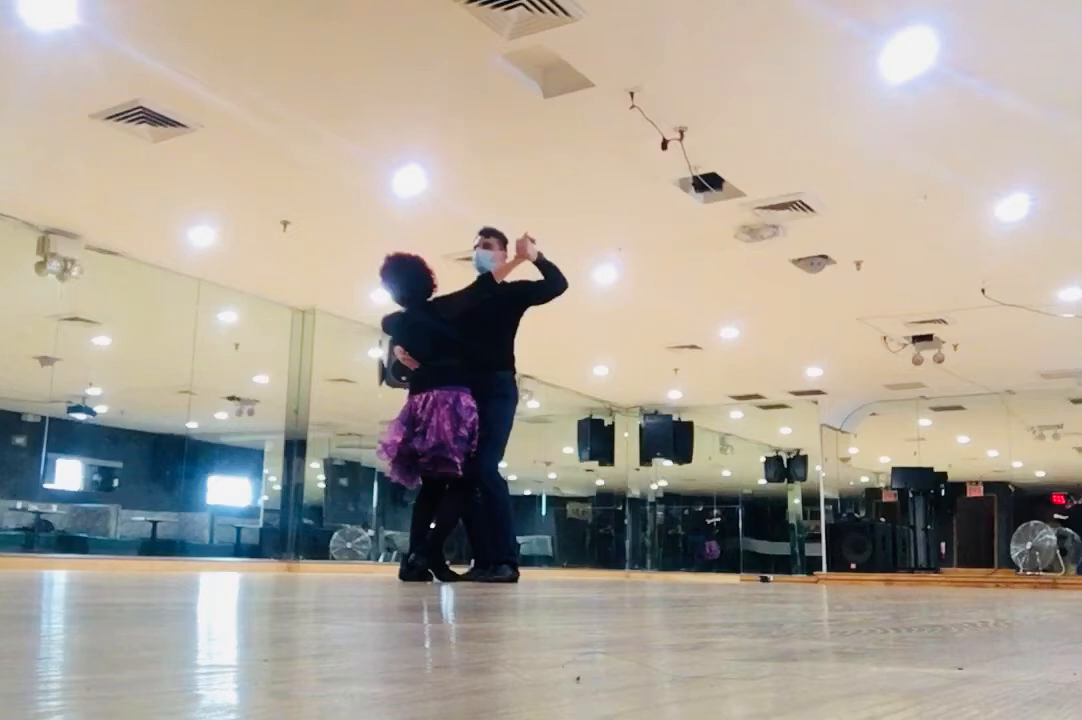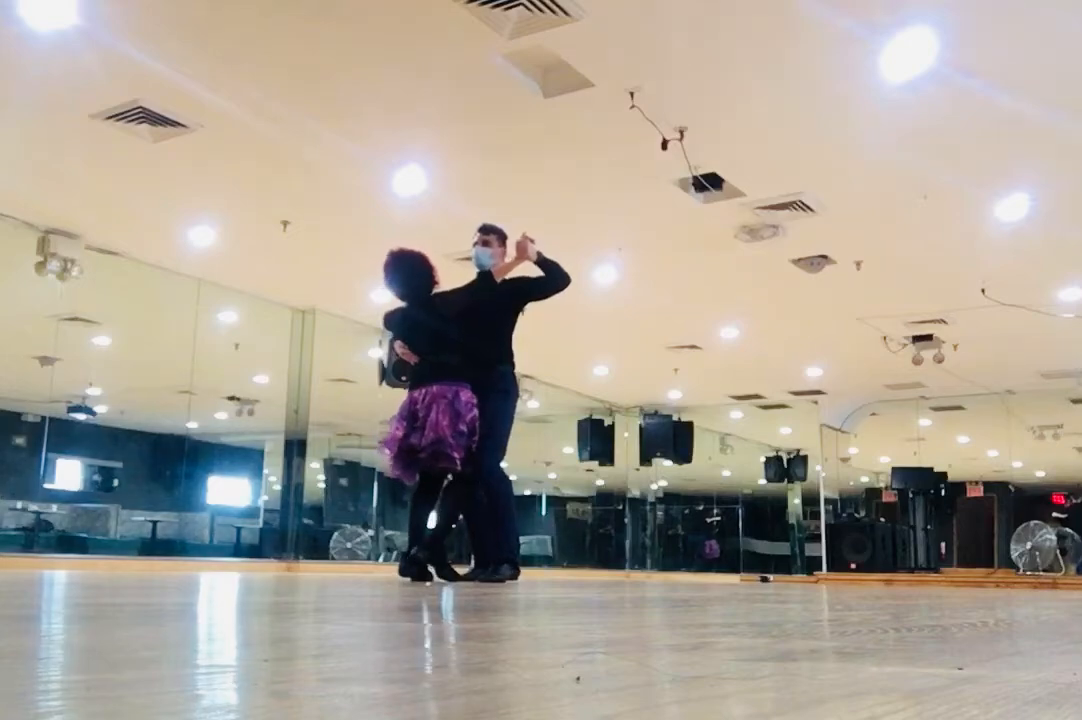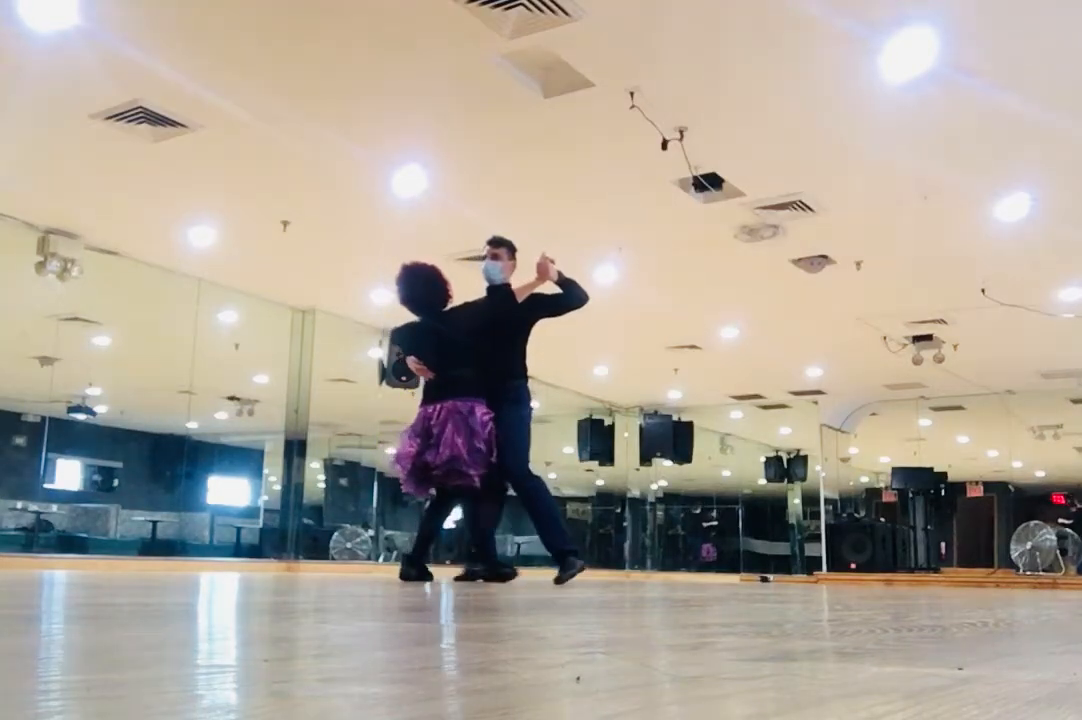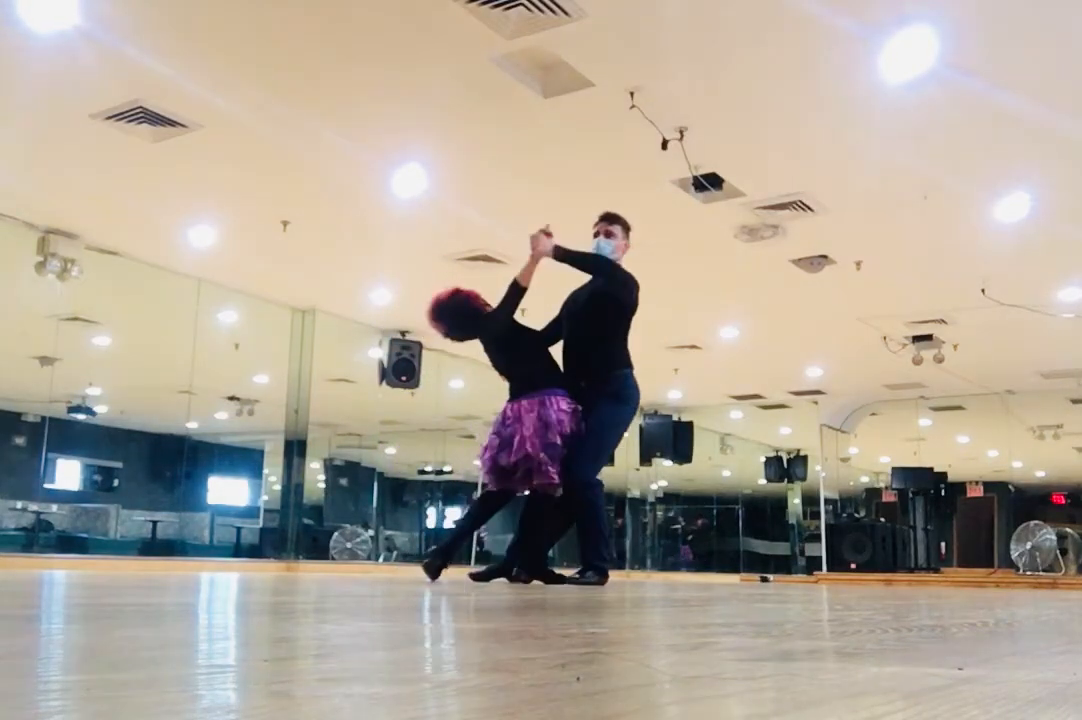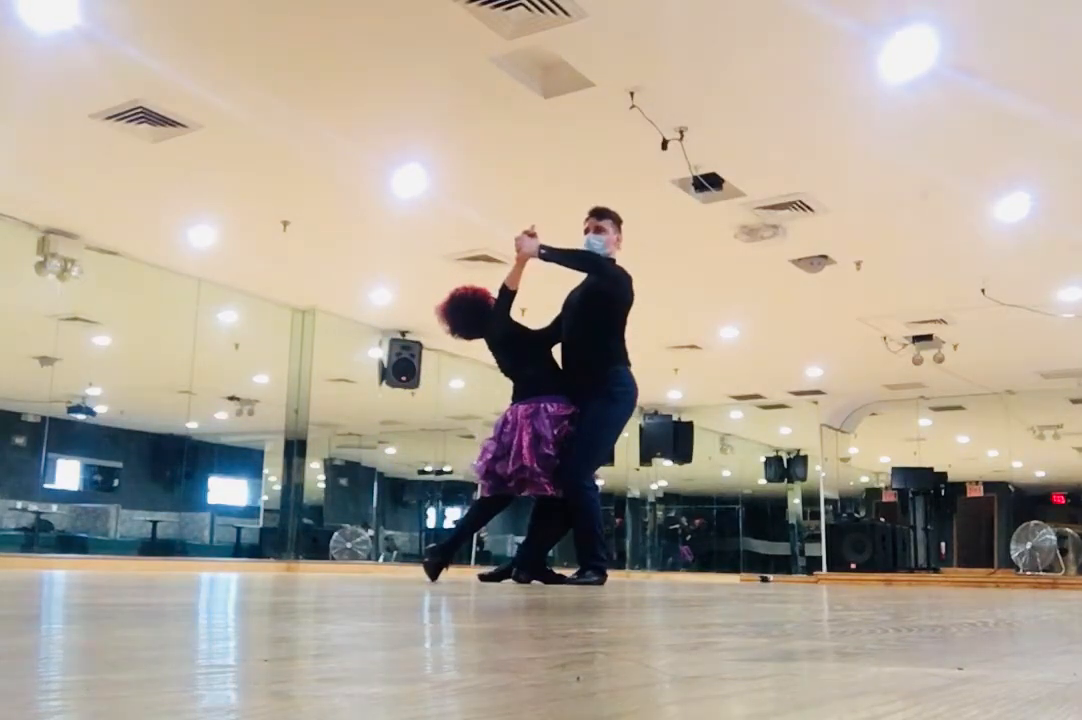
dt=1s
person 1, frame 1
left shoulder: (513, 292)
right shoulder: (458, 299)
left elbow: (558, 285)
left wrist: (535, 257)
right wrist: (405, 348)
left hip: (497, 388)
left knee: (485, 468)
right knee: (462, 472)
left ankle: (507, 560)
right ankle: (484, 560)
person 1, frame 2
left shoulder: (512, 289)
right shoulder: (457, 296)
left elbow: (560, 280)
left wrist: (534, 257)
right wrist: (405, 343)
left hip: (497, 384)
left knee: (487, 465)
left ankle: (507, 558)
right ankle: (485, 560)
person 1, frame 3
left shoulder: (525, 304)
left elbow: (578, 298)
left wrist: (555, 277)
right wrist: (415, 359)
left hip: (511, 397)
left knee: (516, 471)
right knee: (482, 478)
left ankle: (567, 554)
right ankle: (484, 559)
person 1, frame 4
left shoulder: (622, 285)
right shoulder: (578, 296)
left elbow: (609, 270)
right elbow: (548, 335)
left wrist: (553, 251)
left hip: (613, 390)
right hip: (581, 396)
left knee: (580, 473)
right knee: (560, 473)
left ankle: (595, 566)
right ankle: (523, 559)
person 1, frame 5
left shoulder: (615, 280)
right shoulder: (578, 293)
left elbow: (594, 263)
right elbow: (553, 333)
left wrist: (540, 250)
left hip: (611, 389)
right hip: (580, 392)
left knee: (575, 473)
right knee: (557, 473)
left ankle: (594, 566)
right ankle: (528, 560)
person 2, frame 1
left shoulder: (395, 322)
right shoulder: (439, 311)
right elbow: (481, 290)
left hip: (419, 403)
right hip: (451, 400)
left knee: (431, 484)
right knee: (461, 480)
left ankle: (414, 558)
right ankle: (429, 553)
person 2, frame 2
left shoulder: (396, 318)
right shoulder: (439, 307)
right elbow: (482, 286)
left hip: (419, 397)
right hip: (453, 395)
left knee: (427, 479)
right knee: (461, 473)
left ankle: (413, 554)
right ankle: (432, 546)
person 2, frame 3
left shoulder: (410, 334)
right shoulder: (458, 320)
right elbow: (502, 301)
left hip: (433, 413)
right hip: (465, 410)
left knee: (446, 491)
right knee: (466, 487)
left ankle: (416, 559)
person 2, frame 4
left shoulder: (494, 336)
right shoulder: (496, 325)
left elbow: (536, 341)
right elbow: (513, 295)
right wrist: (537, 256)
left hip: (523, 408)
right hip: (545, 405)
left knee: (500, 489)
right knee: (545, 487)
left ankle: (445, 551)
right ankle: (526, 560)
person 2, frame 5
left shoulder: (501, 337)
right shoulder: (499, 330)
left elbow: (546, 337)
right elbow: (504, 298)
right wrist: (522, 258)
left hip: (527, 413)
right hip: (546, 412)
left knee: (499, 492)
right knee: (556, 492)
left ankle: (443, 551)
right ankle: (529, 562)
